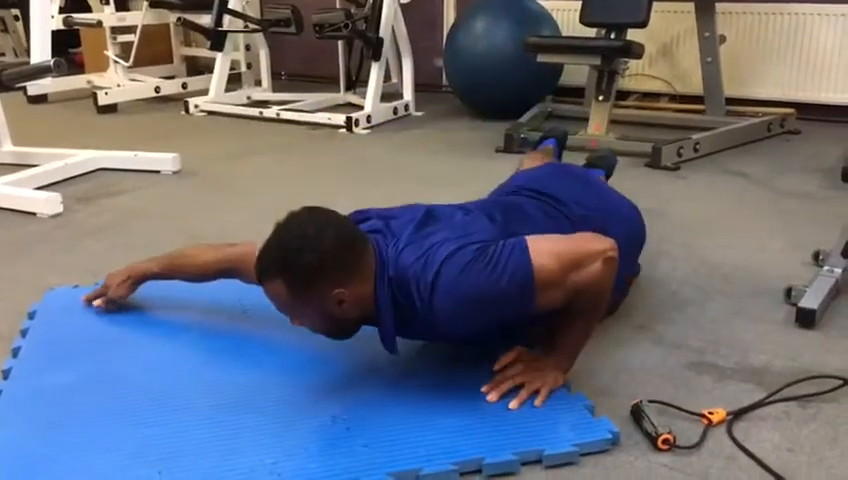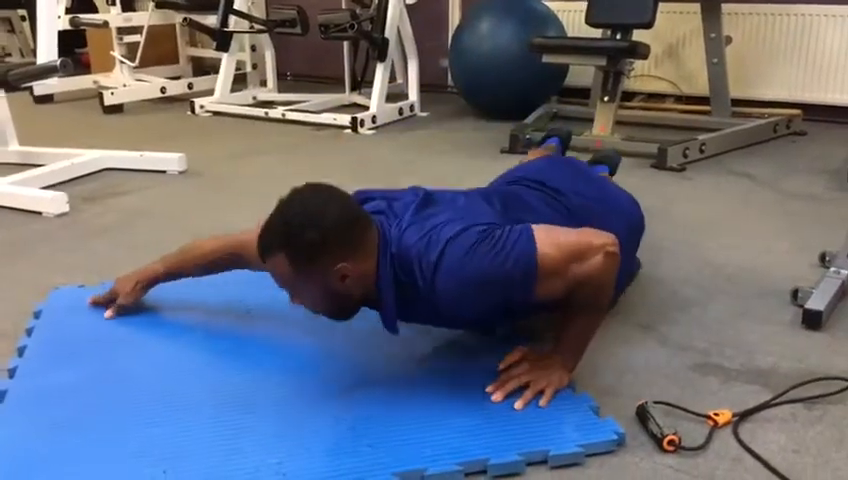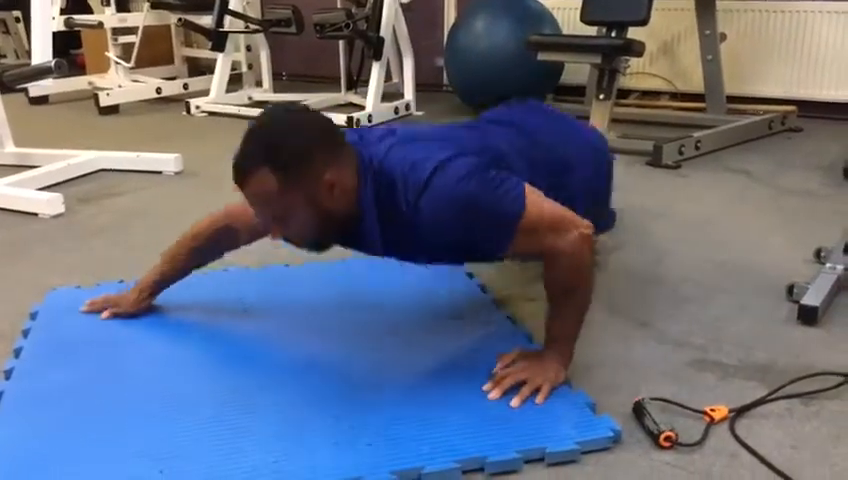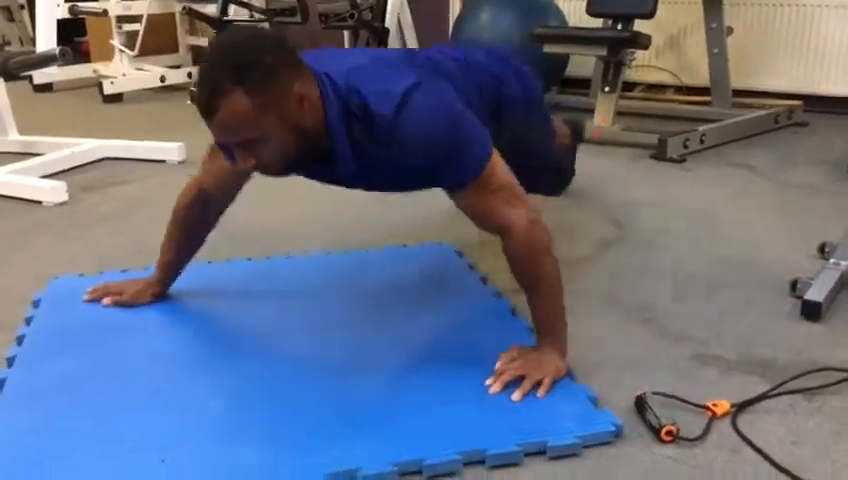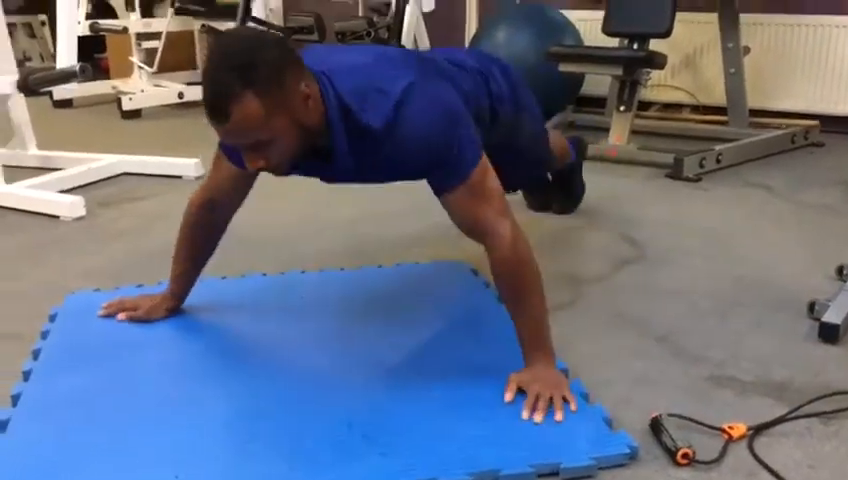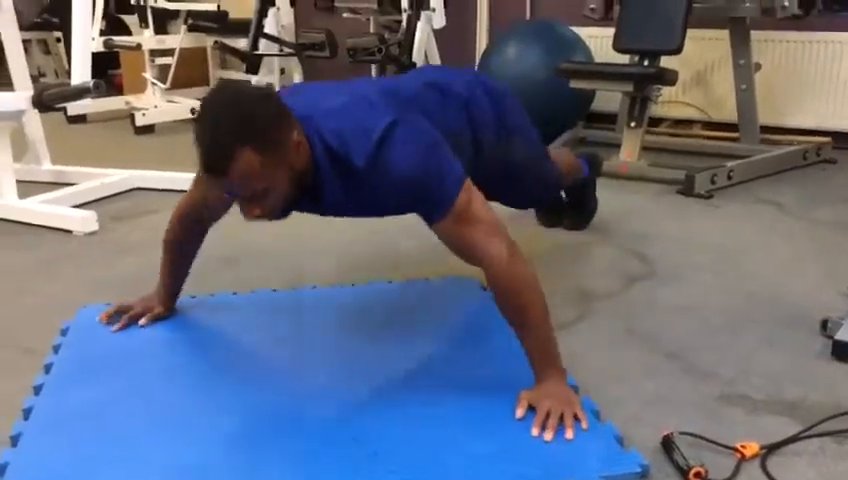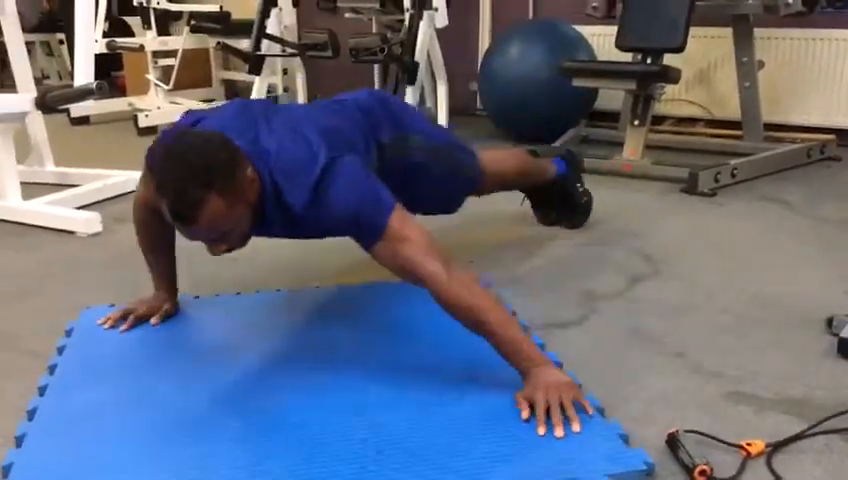
dt=0.3s
person 1, frame 1
left shoulder: (450, 293)
right shoulder: (354, 243)
left elbow: (598, 256)
right elbow: (234, 254)
left wrist: (555, 360)
right wrist: (139, 270)
left hip: (600, 224)
right hip: (525, 206)
left ankle: (592, 170)
right ankle: (547, 147)
person 1, frame 2
left shoulder: (453, 272)
right shoulder: (356, 226)
left elbow: (599, 251)
right elbow: (237, 245)
left wrist: (560, 359)
right wrist: (148, 274)
left hip: (600, 218)
right hip: (526, 195)
left ankle: (599, 170)
right ankle: (550, 147)
person 1, frame 3
left shoulder: (439, 192)
right shoulder: (311, 171)
left elbow: (574, 239)
right elbow: (226, 226)
left wrist: (553, 357)
right wrist: (144, 292)
left hip: (567, 155)
right hip: (501, 133)
left knee: (587, 216)
person 1, frame 4
left shoulder: (408, 117)
right shoulder: (258, 112)
left elbow: (519, 222)
right elbow: (204, 195)
left wrist: (551, 347)
right wrist: (157, 282)
left hip: (494, 88)
right hip: (448, 77)
left knee: (542, 162)
left ankle: (564, 137)
right ankle: (507, 160)
person 1, frame 5
left shoulder: (408, 116)
right shoulder: (257, 106)
left elbow: (499, 234)
right elbow: (212, 204)
left wrist: (540, 360)
right wrist: (171, 296)
left hip: (489, 97)
right hip: (435, 81)
left knee: (532, 167)
left ankle: (569, 156)
right ankle: (560, 156)
person 1, frame 6
left shoulder: (387, 153)
right shoulder: (250, 149)
left elbow: (497, 255)
right elbow: (193, 214)
left wrist: (551, 378)
right wrist: (165, 294)
left hip: (475, 115)
right hip: (416, 107)
left knee: (539, 183)
left ankle: (581, 170)
person 1, frame 7
left shoulder: (320, 187)
right shoulder: (176, 154)
left elbow: (436, 272)
right elbow: (145, 206)
left wrist: (536, 368)
right wrist: (164, 291)
left hip: (384, 135)
right hip: (330, 126)
left knee: (477, 177)
left ankle: (558, 172)
